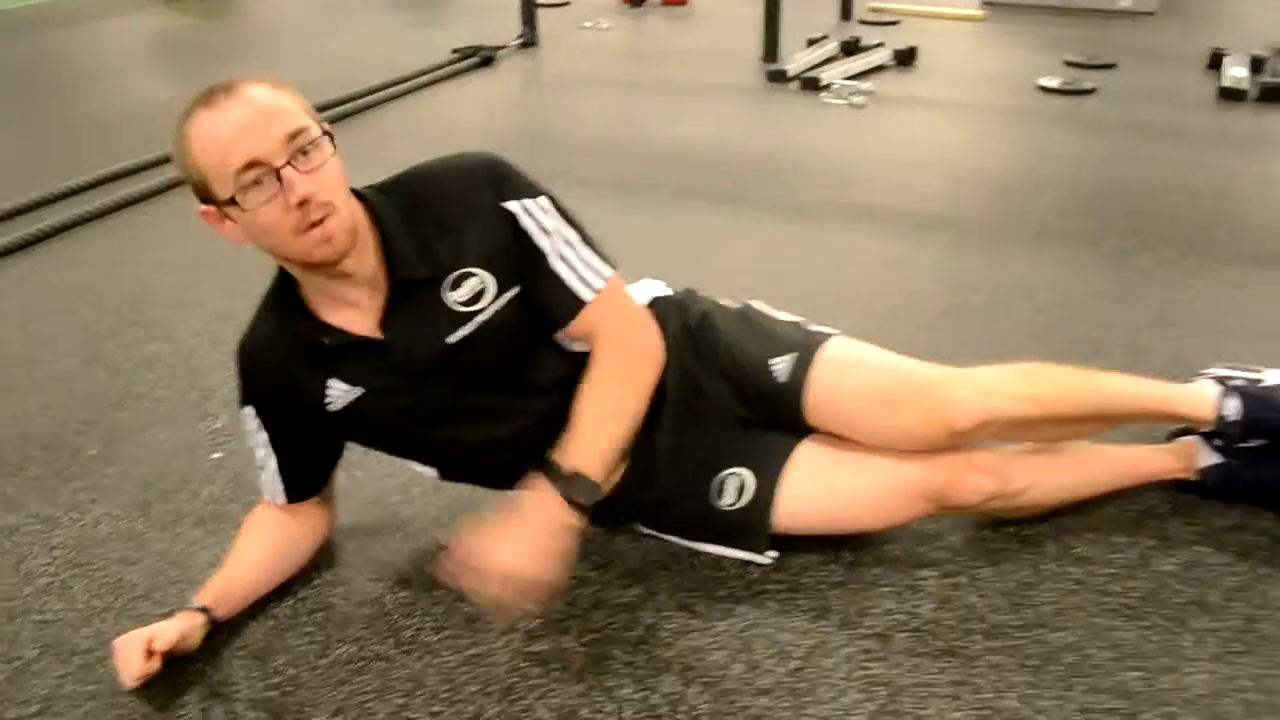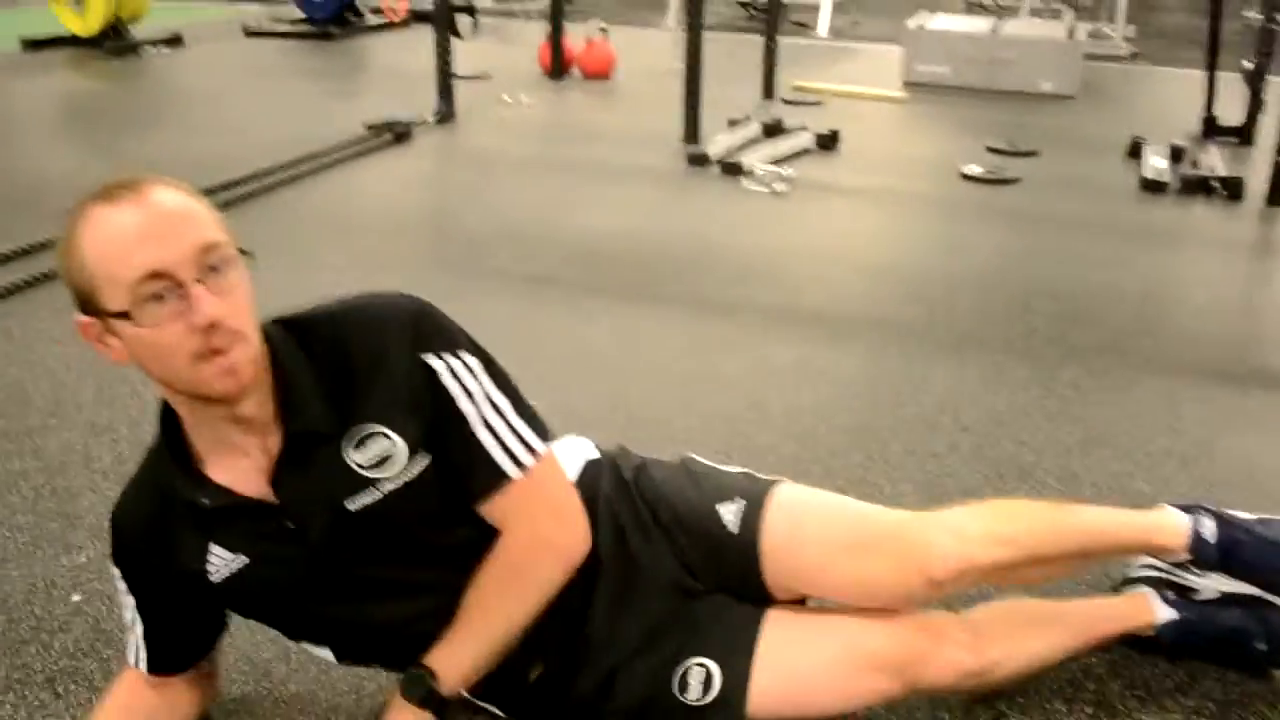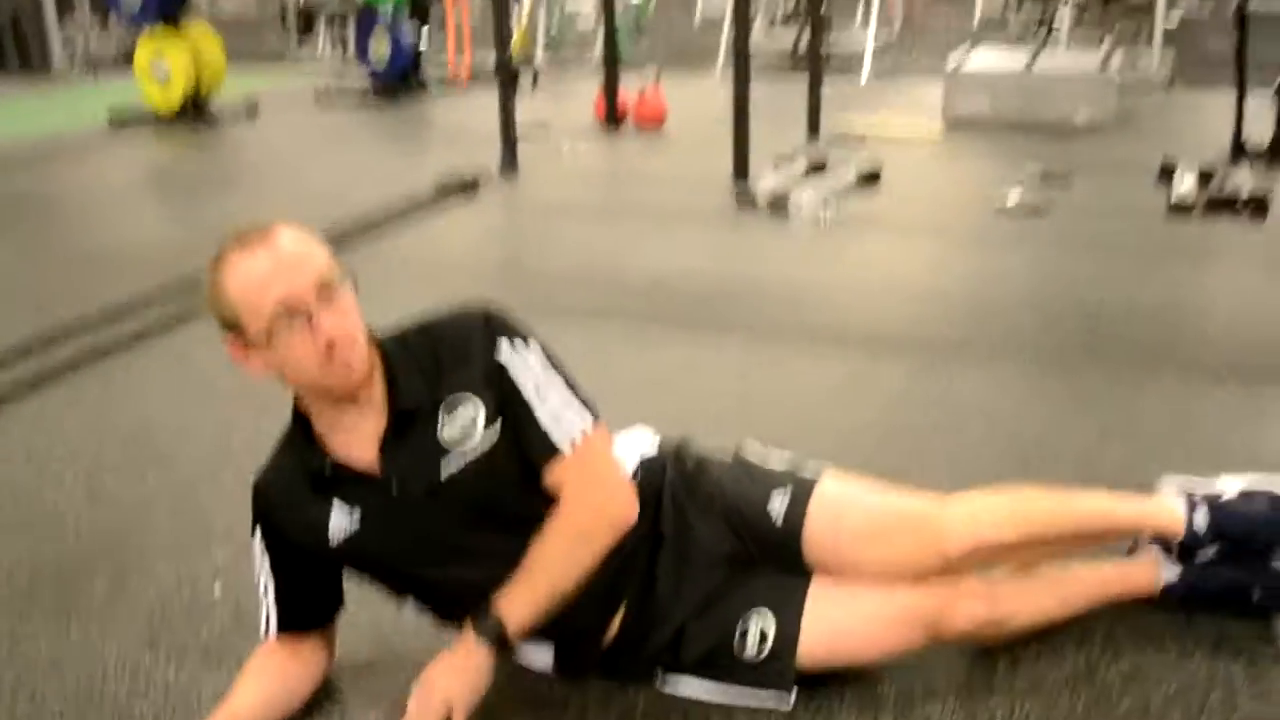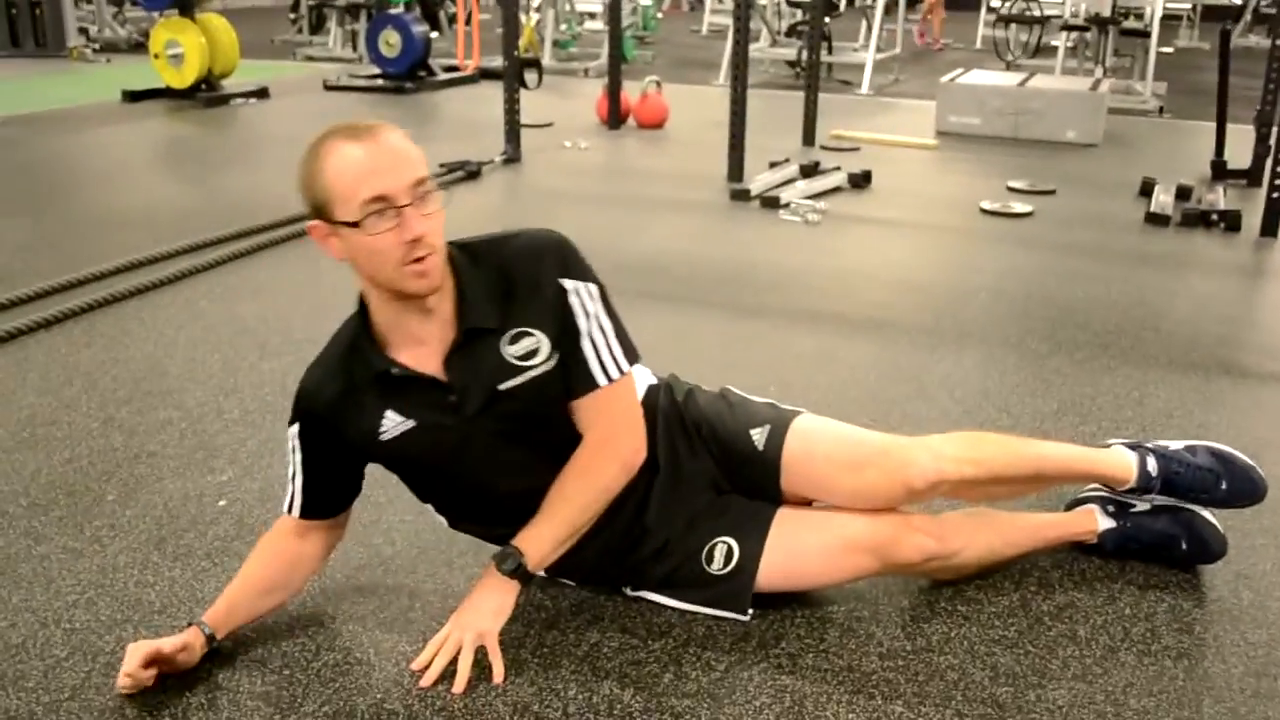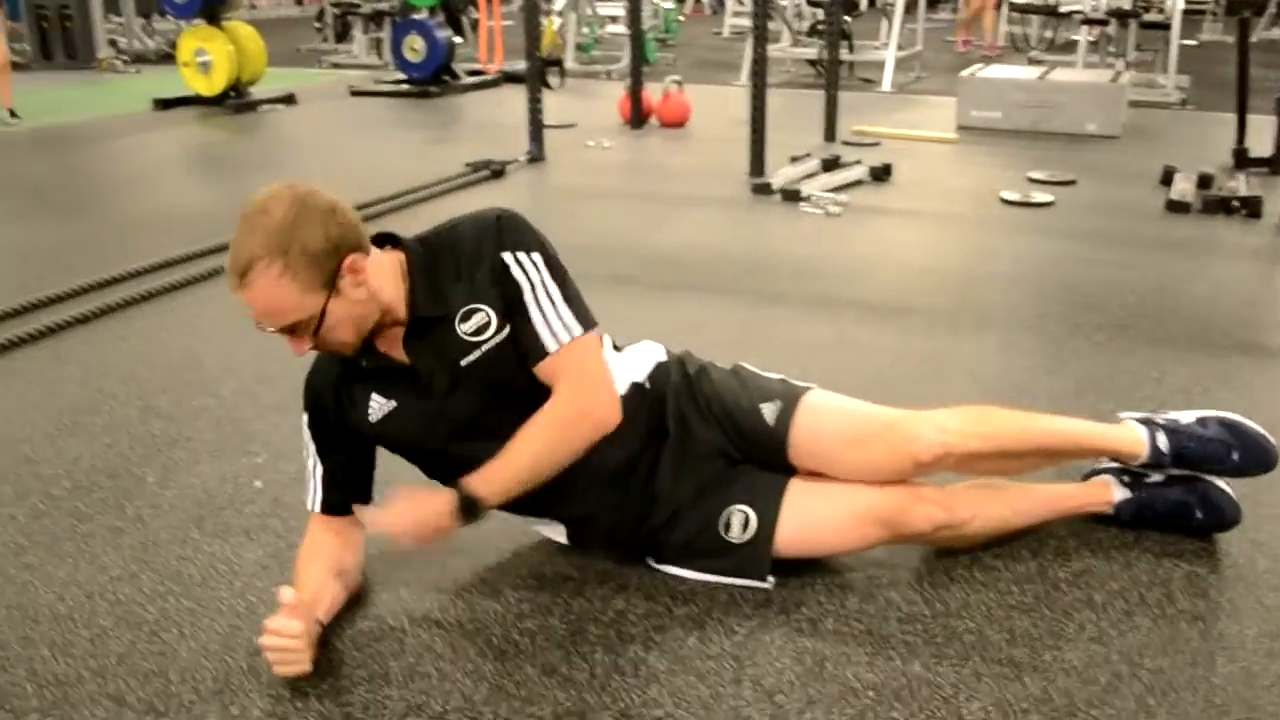
dt=1s
person 1, frame 1
left shoulder: (470, 197)
right shoulder: (281, 364)
left elbow: (627, 337)
right elbow: (298, 510)
left wrist: (553, 502)
right wrist: (195, 616)
left hip: (685, 356)
right hip: (657, 478)
left knee: (947, 414)
right knee: (956, 484)
person 1, frame 2
left shoulder: (387, 343)
right shoulder: (163, 525)
left elbow: (546, 525)
left hip: (626, 522)
left knee: (918, 565)
right ankle: (1160, 616)
person 1, frame 3
left shoulder: (474, 348)
right shoulder: (291, 502)
left elbow: (605, 495)
left hip: (688, 507)
left knee: (937, 542)
right knee: (948, 612)
left ankle: (1185, 518)
right ankle: (1163, 574)
person 1, frame 4
left shoulder: (534, 268)
right shoulder: (337, 397)
left elbow: (618, 437)
right elbow: (309, 531)
left wrist: (504, 574)
right wrist: (201, 634)
left hip: (683, 436)
right hip: (631, 544)
left knee: (906, 475)
right knee: (899, 545)
left ankle: (1127, 466)
right ankle: (1102, 527)
person 1, frame 5
left shoulder: (486, 248)
right shoulder: (339, 396)
left elbow: (590, 397)
right elbow: (335, 524)
left wrist: (457, 504)
right wrist: (303, 615)
left hip: (680, 406)
right hip: (648, 515)
left knee: (911, 447)
right knee: (908, 515)
left ankle: (1137, 441)
right ankle: (1114, 498)
